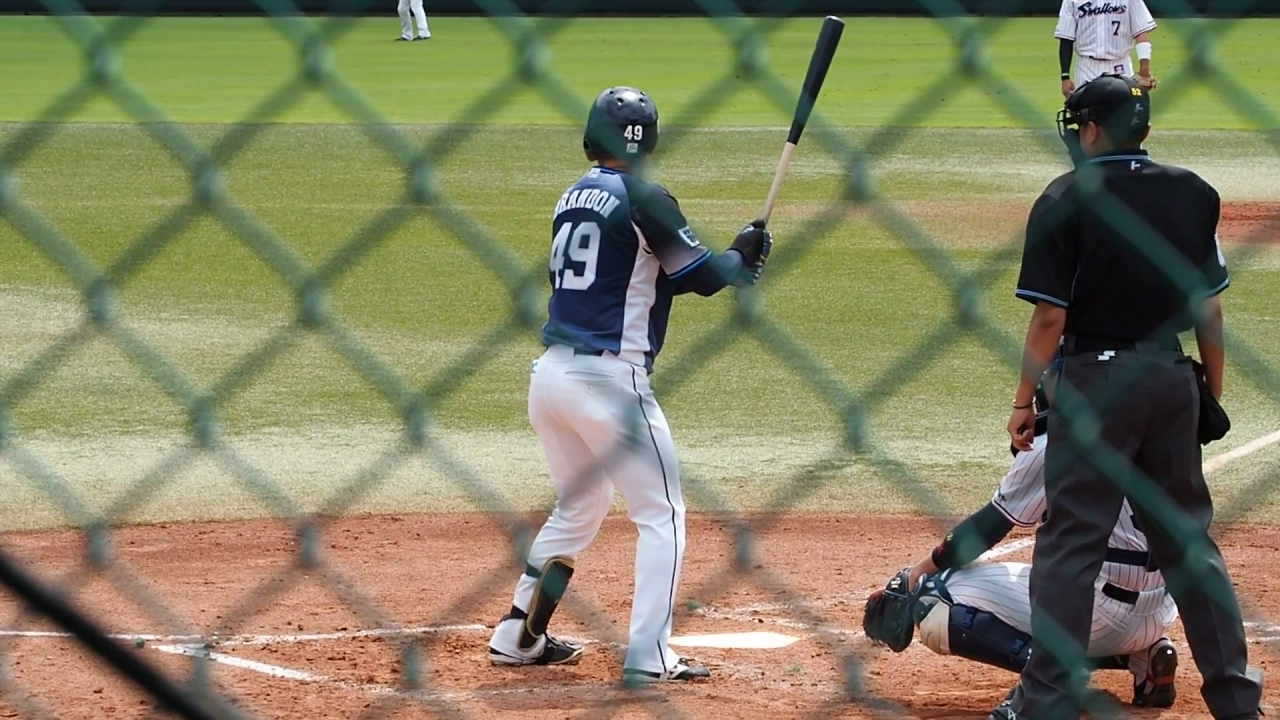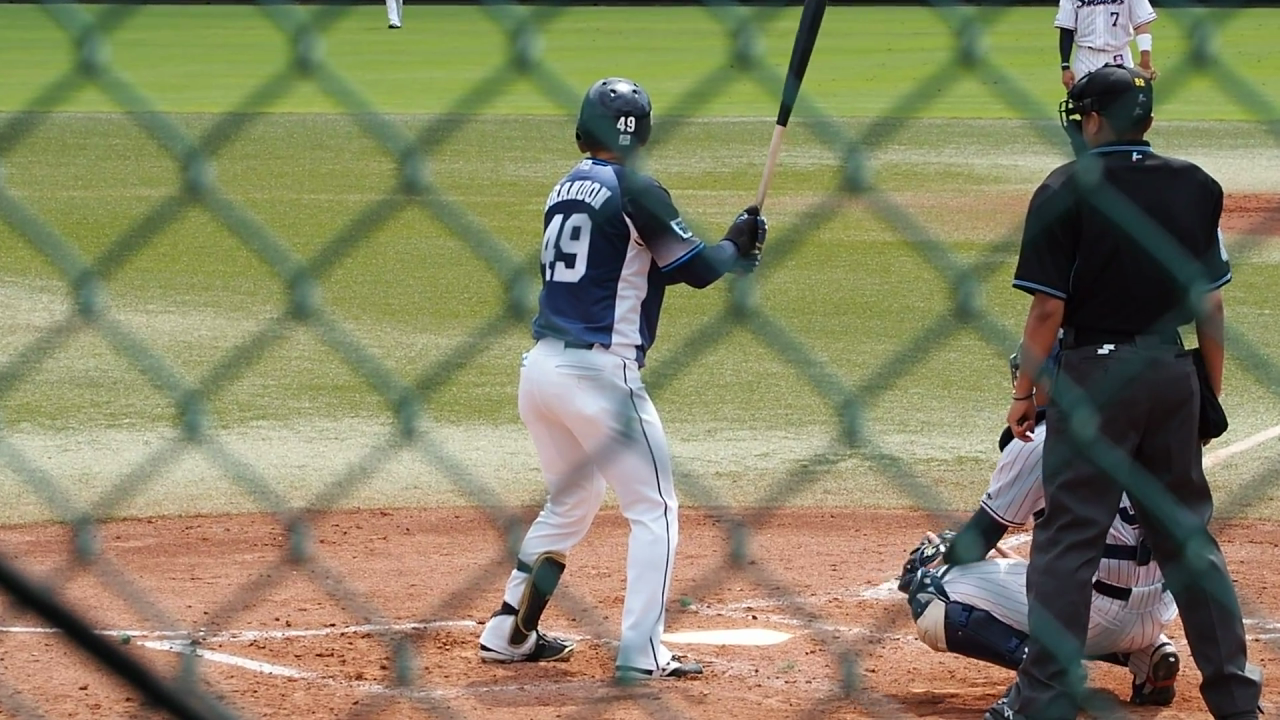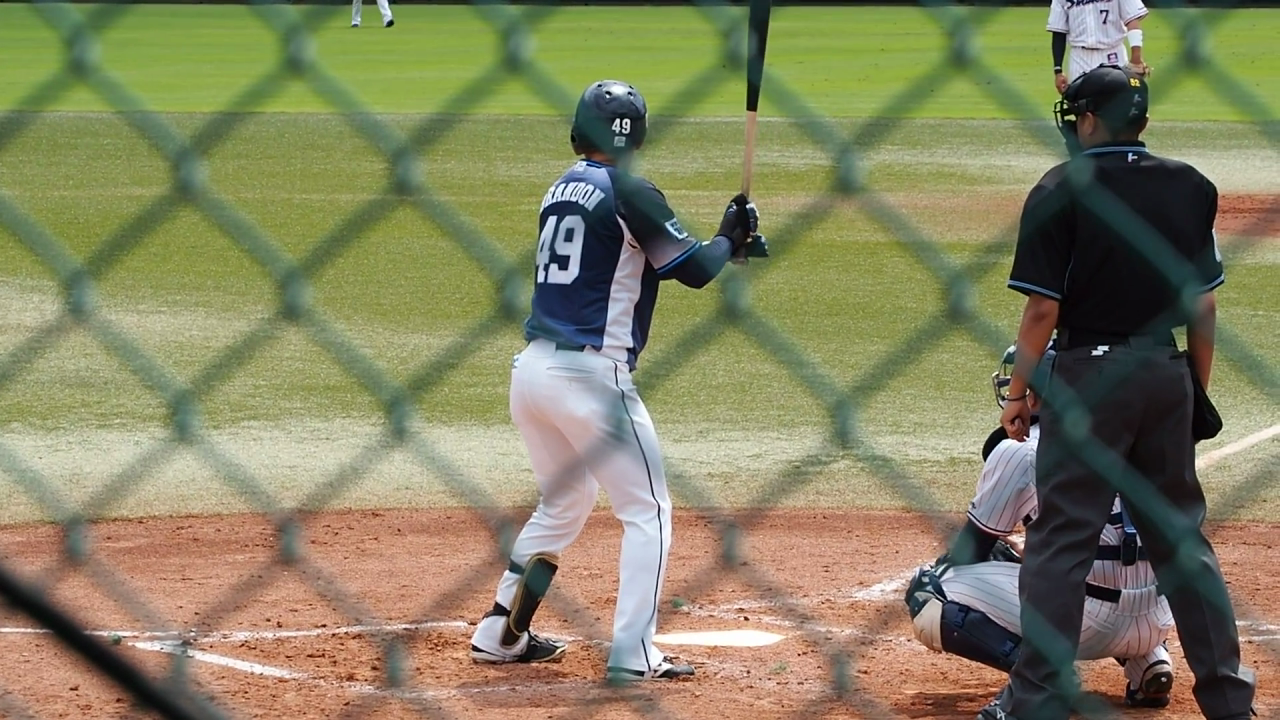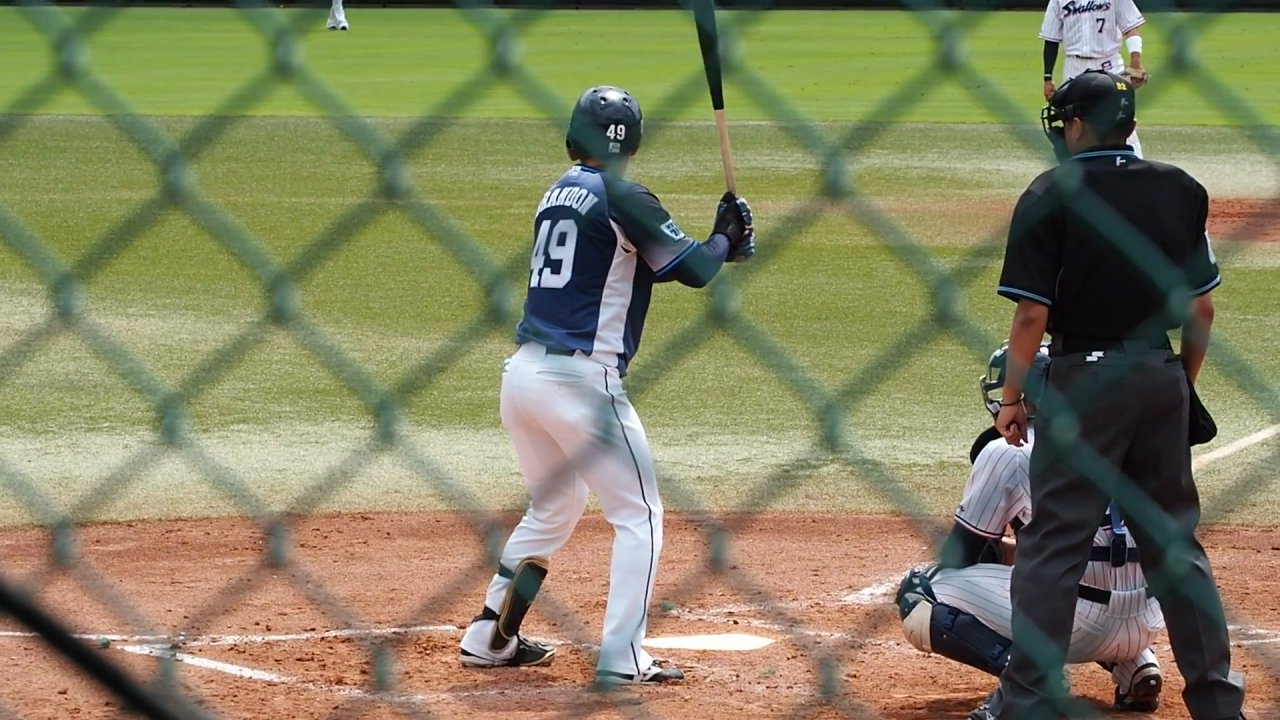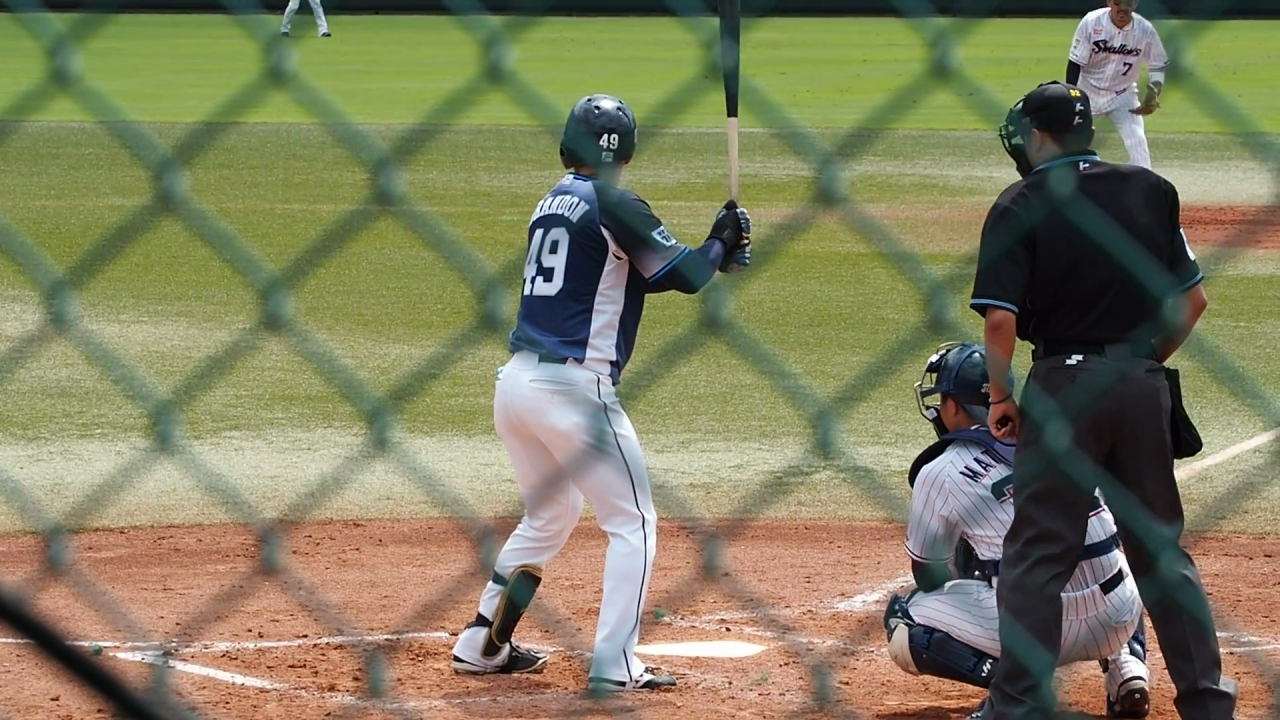
dt=0.5s
person 1, frame 1
left shoulder: (1066, 199)
right shoulder: (1193, 193)
left elbow: (1050, 317)
right elbow: (1209, 307)
left wrist: (1023, 402)
right wrist: (1212, 393)
left hip: (1096, 378)
right hip: (1172, 377)
left knee: (1071, 543)
right knee: (1187, 538)
person 1, frame 2
left shoulder: (1066, 189)
right shoulder: (1197, 186)
left elbow: (1048, 308)
right elbow: (1210, 302)
left wrist: (1023, 391)
right wrist: (1212, 391)
left hip: (1095, 374)
right hip: (1174, 372)
left knee: (1068, 537)
right knee: (1187, 531)
person 1, frame 3
left shoulder: (1062, 188)
right shoulder: (1190, 186)
left elbow: (1043, 307)
right elbow: (1203, 303)
left wrist: (1017, 391)
right wrist: (1197, 390)
left hip: (1089, 373)
right hip: (1166, 373)
left knee: (1061, 538)
right knee: (1181, 533)
person 1, frame 4
left shoulder: (1051, 194)
right shoulder: (1181, 190)
left elbow: (1032, 313)
right elbow: (1200, 307)
left wrist: (1011, 396)
right wrist: (1183, 384)
left hip: (1085, 380)
right hip: (1161, 377)
left knee: (1054, 543)
right knee: (1173, 539)
person 1, frame 5
left shoulder: (1021, 203)
right shoulder: (1151, 190)
left elbow: (1000, 318)
right elbow: (1193, 300)
left wrist: (1000, 395)
left hip: (1066, 383)
right hip: (1143, 382)
left knee: (1037, 553)
right knee: (1161, 546)
person 2, frame 1
left shoulder: (573, 197)
right shoulder: (643, 199)
right elbow: (702, 278)
left wrist: (729, 263)
right wrist: (743, 253)
left hip: (551, 372)
right hip: (608, 378)
left knee: (577, 508)
right knee: (661, 514)
left ankle: (518, 636)
right ankle: (649, 657)
person 2, frame 2
left shoulder: (565, 187)
right shoulder: (635, 191)
right elbow: (697, 269)
left wrist: (725, 252)
right wrist: (737, 242)
left hip: (541, 366)
right hip: (599, 372)
left knee: (569, 503)
right knee: (654, 509)
left ankle: (508, 632)
right ankle: (641, 653)
person 2, frame 3
left shoulder: (560, 189)
right shoulder: (629, 193)
right elbow: (695, 269)
left wrist: (728, 243)
right wrist: (729, 235)
left hip: (532, 368)
right hip: (590, 374)
left knee: (561, 504)
right knee: (647, 511)
left ankle: (500, 633)
right ankle: (633, 655)
person 2, frame 4
left shoulder: (556, 193)
right shoulder: (623, 199)
right elbow: (694, 270)
left wrist: (717, 241)
right wrist: (725, 235)
left hip: (523, 373)
right hip: (580, 380)
left knee: (552, 509)
right knee: (639, 515)
left ankle: (489, 637)
right ankle: (622, 659)
person 2, frame 5
left shoulder: (552, 201)
right shoulder: (614, 205)
right elbow: (686, 275)
left wrist: (714, 252)
right wrist: (720, 242)
left hip: (517, 381)
right hip: (572, 386)
left knee: (547, 517)
right knee: (632, 521)
left ankle: (481, 643)
right ankle: (614, 665)
person 3, frame 1
left shoulder: (1052, 447)
left elbow: (986, 528)
left wrist: (917, 575)
left hip: (1104, 609)
right hip: (1155, 613)
left knee: (933, 595)
right ankle: (1143, 657)
person 3, frame 2
left shoulder: (1037, 442)
left elbow: (982, 533)
left wrist: (935, 564)
right wrist: (1013, 562)
left hip: (1094, 610)
right hip: (1156, 612)
left knee: (930, 592)
right ankle: (1145, 654)
person 3, frame 3
left shoulder: (1019, 448)
left elbow: (971, 550)
left hip: (1088, 618)
right hip: (1155, 620)
left knee: (927, 592)
right ankle: (1147, 660)
person 3, frame 4
left shoulder: (1006, 450)
left elbow: (958, 556)
right wrist: (1014, 551)
left hip: (1075, 623)
right hip: (1143, 624)
left knee: (919, 594)
right ankle: (1134, 666)
person 3, frame 5
left shoulder: (939, 473)
left elbow: (929, 580)
left wrist: (963, 568)
right hip: (1121, 618)
left knee: (905, 623)
right ankle: (1126, 675)
